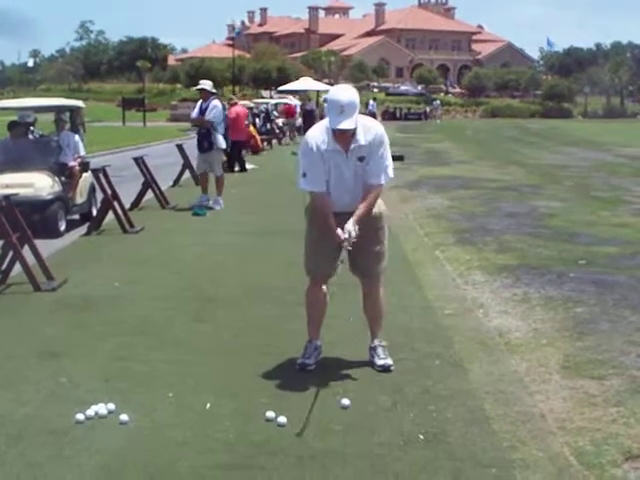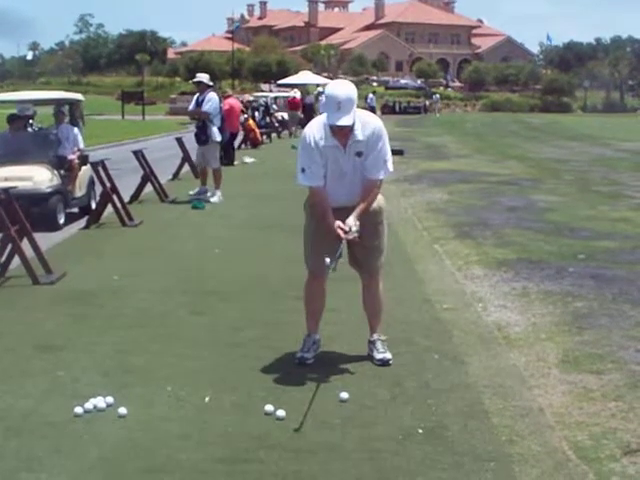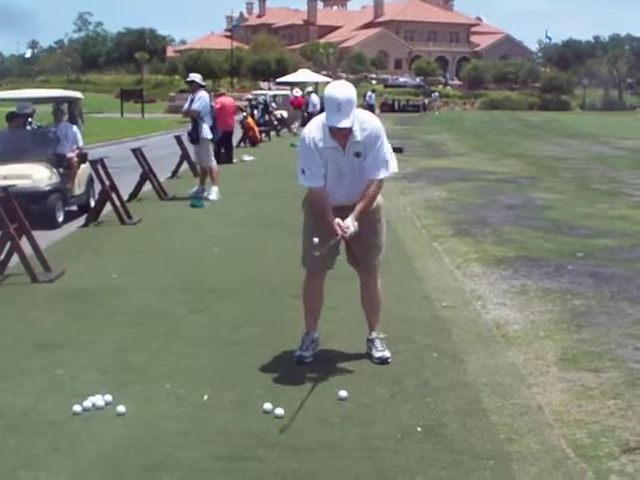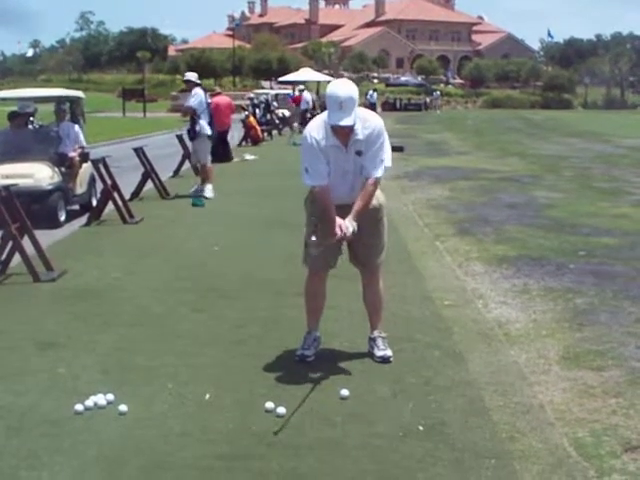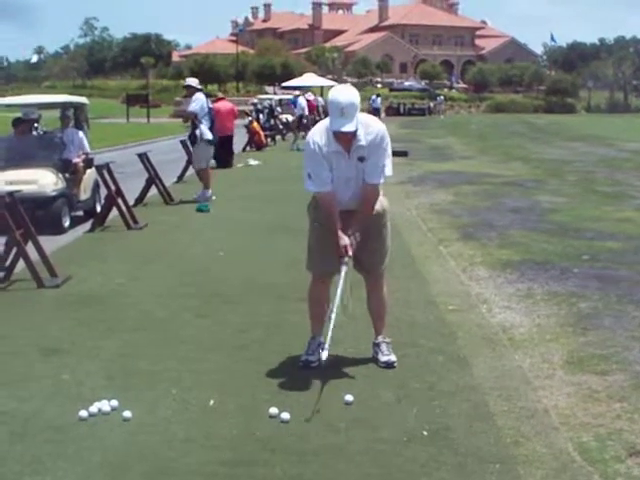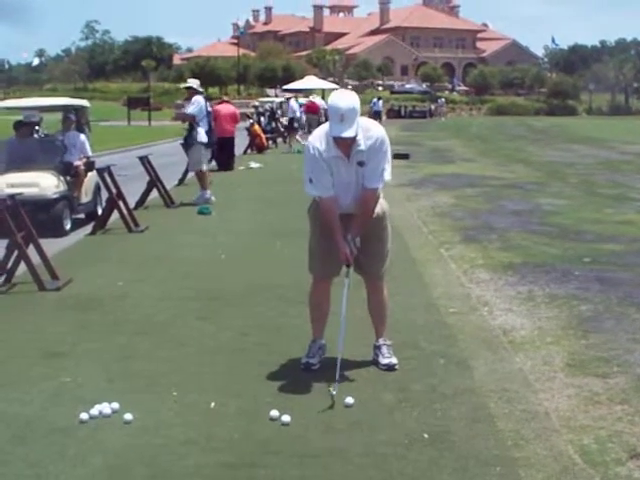
dt=0.3s
person 1, frame 1
left shoulder: (375, 133)
right shoulder: (313, 140)
left elbow: (375, 186)
right elbow: (317, 194)
left wrist: (354, 221)
right wrist: (334, 229)
left hip: (366, 213)
right hip: (325, 214)
left knee: (372, 281)
right knee: (318, 280)
left ankle: (376, 344)
right ankle: (313, 343)
person 1, frame 2
left shoulder: (373, 128)
right shoulder: (312, 135)
left elbow: (375, 180)
right elbow: (315, 187)
left wrist: (356, 216)
right wrist: (331, 222)
left hip: (365, 208)
right hip: (324, 209)
left knee: (371, 275)
right knee: (316, 274)
left ankle: (375, 338)
right ankle: (311, 337)
person 1, frame 3
left shoulder: (371, 127)
right shoulder: (311, 135)
left elbow: (376, 179)
right elbow: (315, 187)
left wrist: (355, 216)
right wrist: (332, 221)
left hip: (364, 205)
right hip: (323, 207)
left knee: (369, 272)
right knee: (314, 272)
left ankle: (374, 336)
right ankle: (310, 335)
person 1, frame 4
left shoulder: (374, 126)
right shoulder: (313, 134)
left elbow: (372, 179)
right elbow: (320, 186)
left wrist: (353, 218)
right wrist: (335, 221)
left hip: (365, 204)
right hip: (325, 205)
left knee: (371, 271)
right knee: (316, 270)
left ankle: (376, 335)
right ankle: (312, 334)
person 1, frame 5
left shoulder: (376, 132)
right shoulder: (316, 140)
left elbow: (372, 187)
right elbow: (324, 193)
left wrist: (355, 229)
right wrist: (338, 233)
left hip: (368, 209)
right hip: (328, 210)
left knee: (375, 277)
right knee: (321, 277)
left ankle: (380, 340)
right ankle: (316, 340)
person 1, frame 6
left shoulder: (376, 136)
right shoulder: (316, 144)
left elbow: (371, 191)
right elbow: (326, 198)
left wrist: (355, 234)
right wrist: (339, 240)
left hip: (369, 212)
right hip: (328, 213)
left knee: (375, 279)
right knee: (321, 278)
left ankle: (381, 343)
right ankle: (317, 342)
person 2, frame 1
left shoulder: (215, 104)
right shoulder: (200, 103)
left elbow: (207, 123)
right elbow: (193, 120)
left wrist: (199, 120)
right wrist: (203, 119)
left hip: (215, 142)
right hip: (203, 142)
left knee: (218, 172)
right knee: (201, 171)
left ankle: (218, 199)
right ankle: (204, 197)
person 2, frame 2
left shoulder: (212, 96)
right shoulder: (197, 96)
left elbow: (204, 115)
right elbow: (190, 113)
left wrist: (196, 112)
right wrist: (199, 112)
left hip: (211, 135)
right hip: (202, 134)
left knee: (214, 164)
right knee: (201, 163)
left ankle: (217, 192)
right ankle: (203, 188)
person 2, frame 3
left shoulder: (202, 95)
right shoulder: (192, 96)
left elbow: (193, 113)
right elbow: (185, 113)
left wrist: (188, 111)
right wrist: (189, 111)
left hip: (205, 133)
right hip: (197, 133)
left knee: (210, 161)
right knee: (201, 163)
left ankle: (214, 189)
right ankle: (201, 187)
person 2, frame 4
left shoulder: (197, 92)
right shoulder: (193, 93)
left elbow: (188, 110)
right elbow: (184, 112)
left wrist: (185, 110)
right wrist: (186, 110)
left hip: (203, 131)
right hip: (197, 131)
left knee: (204, 160)
right knee: (199, 160)
left ankle: (209, 187)
right ankle: (202, 186)
person 2, frame 5
left shoulder: (198, 97)
right shoulder: (195, 99)
left elbow: (190, 114)
right elbow: (186, 118)
left wrist: (185, 115)
right wrist: (186, 116)
left hip: (203, 136)
right hip: (199, 136)
left knee: (203, 165)
right knee: (200, 166)
left ankle: (207, 192)
right ankle: (205, 191)
person 2, frame 6
left shoulder: (197, 99)
right shoulder: (192, 101)
left elbow: (188, 116)
right elbow: (184, 117)
left wrist: (179, 115)
right wrist: (182, 115)
left hip: (199, 138)
right hip: (195, 138)
left knee: (199, 167)
right knee: (198, 167)
left ankle: (206, 193)
right ankle: (205, 193)
